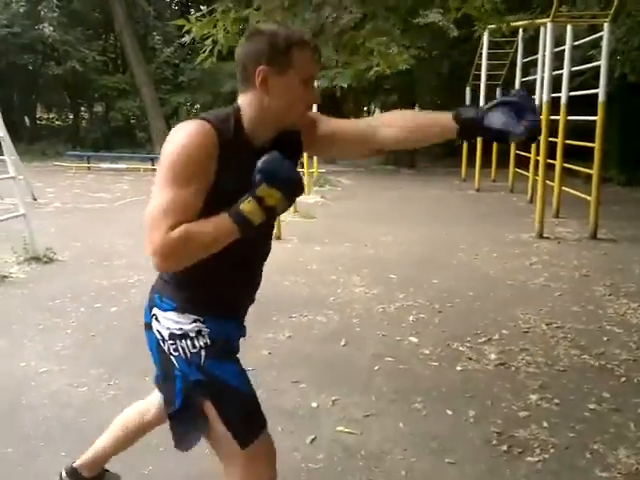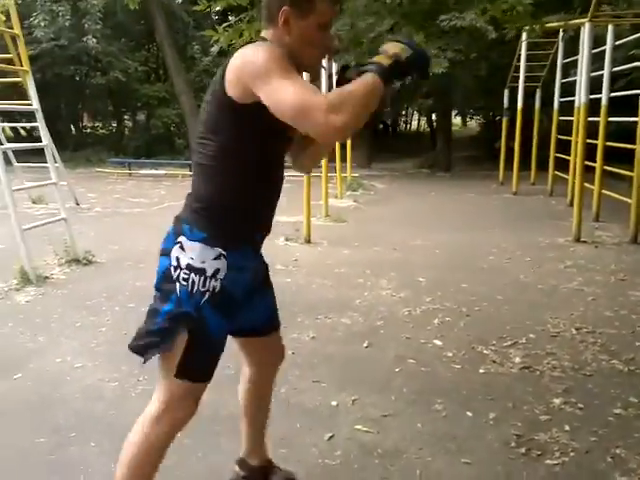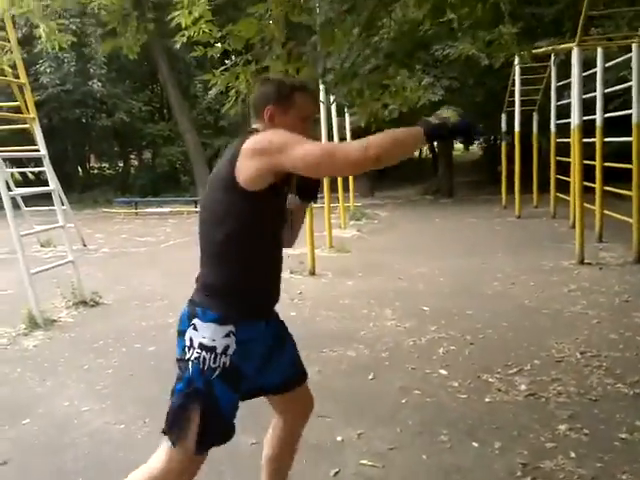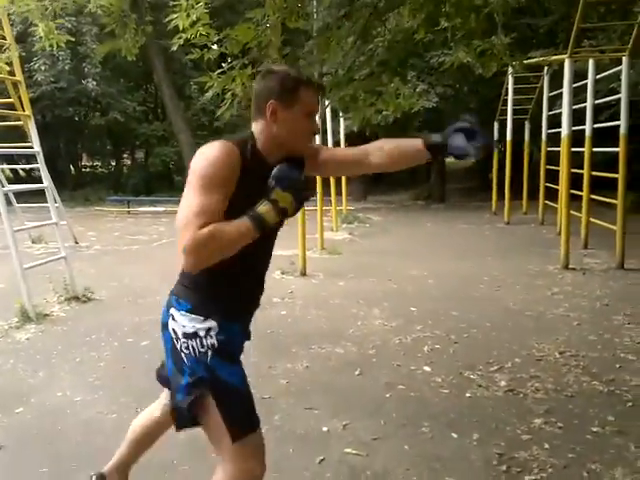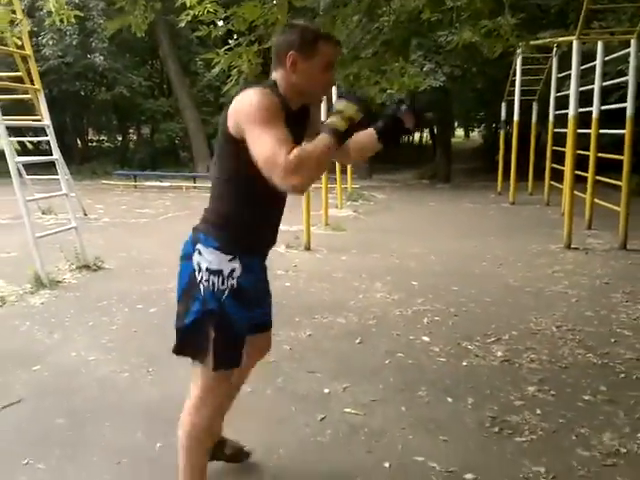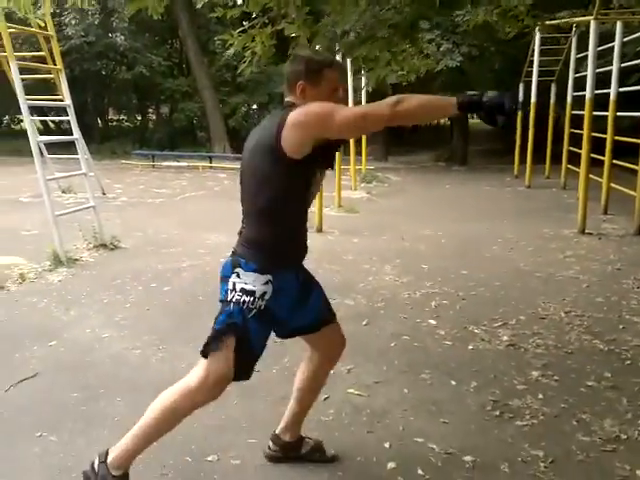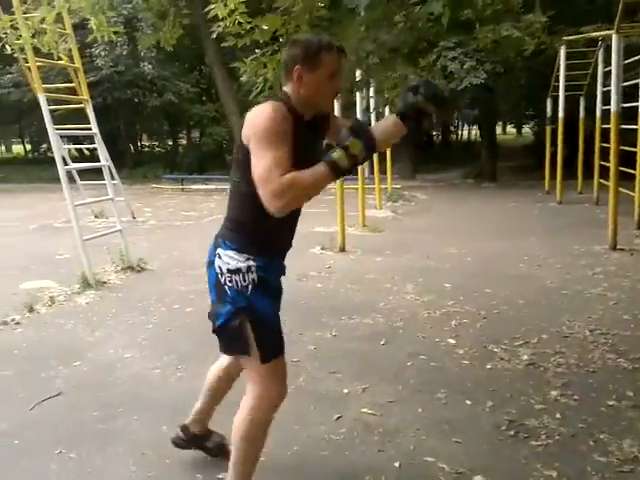
dt=0.3s
person 1, frame 1
left shoulder: (293, 130)
right shoulder: (196, 138)
left elbow: (381, 131)
right elbow: (164, 251)
left wrist: (470, 121)
right wrist: (255, 206)
left hip: (216, 315)
right hip: (186, 320)
left knee: (168, 402)
person 1, frame 2
left shoulder: (277, 73)
right shoulder: (255, 61)
left elbow: (307, 159)
right elbow: (330, 120)
left wrist: (349, 97)
right wrist: (382, 69)
left hip: (240, 253)
right hip: (204, 254)
left knee: (267, 355)
right knee: (176, 403)
person 1, frame 3
left shoulder: (257, 168)
right shoulder: (262, 148)
left elbow: (282, 236)
right elbow: (359, 157)
left wrist: (303, 194)
right wrist: (432, 129)
left hip: (256, 321)
right hip: (219, 329)
left knee: (296, 407)
person 1, frame 4
left shoulder: (295, 156)
right shoulder: (221, 156)
left elbow: (370, 157)
right elbow: (192, 253)
left wrist: (438, 143)
right wrist: (271, 210)
left hip: (225, 322)
right hip: (198, 324)
left knee: (176, 401)
person 1, frame 5
left shoulder: (298, 109)
right shoulder: (256, 102)
left elbow: (343, 151)
right elbow: (291, 176)
left wrist: (384, 130)
right wrist: (338, 125)
left hip: (246, 258)
right hip: (220, 259)
left knee: (255, 348)
right knee: (215, 387)
left ankle: (211, 436)
person 1, frame 6
left shoulder: (280, 131)
right shoulder: (304, 119)
right elbow: (392, 111)
left wrist: (326, 152)
right wrist: (466, 103)
left hip: (285, 270)
right hip: (255, 278)
left knee: (329, 344)
right knee: (208, 381)
left ankle: (287, 439)
person 1, frame 7
left shoulder: (314, 118)
right shoulder: (269, 118)
left elbow: (371, 143)
right elbow: (278, 199)
left wrist: (405, 114)
right wrist: (338, 161)
left hip: (263, 259)
right hip: (241, 262)
left knee: (242, 356)
right knee: (269, 385)
left ankle: (194, 427)
